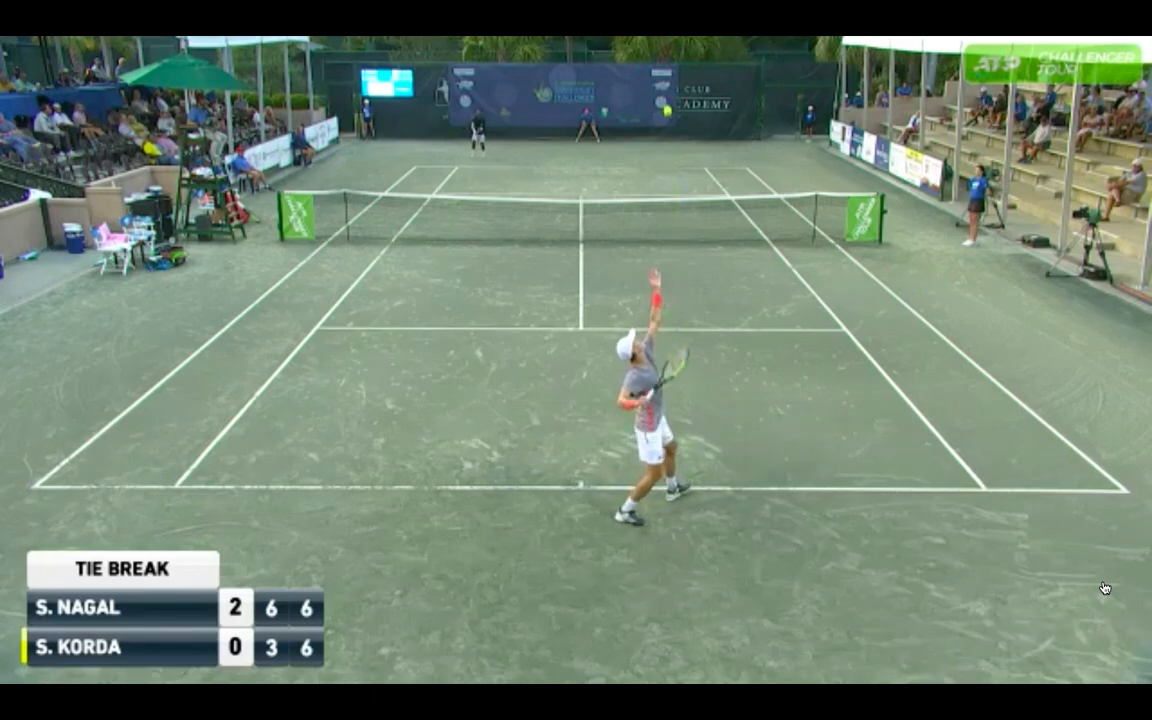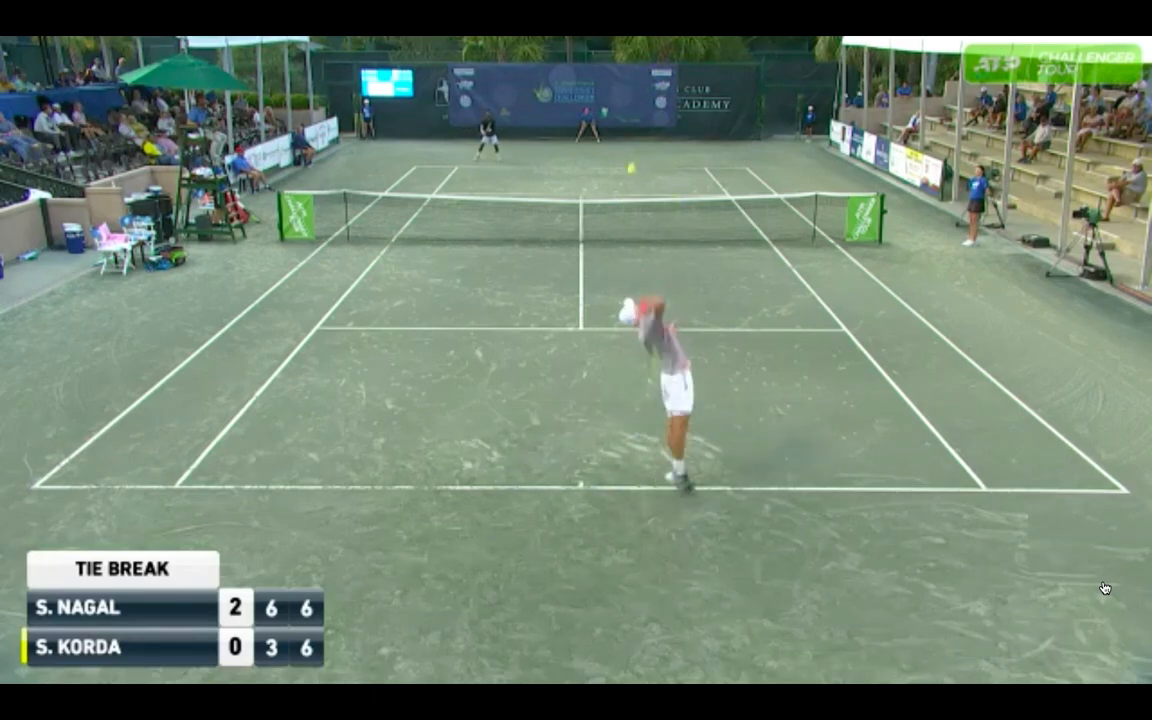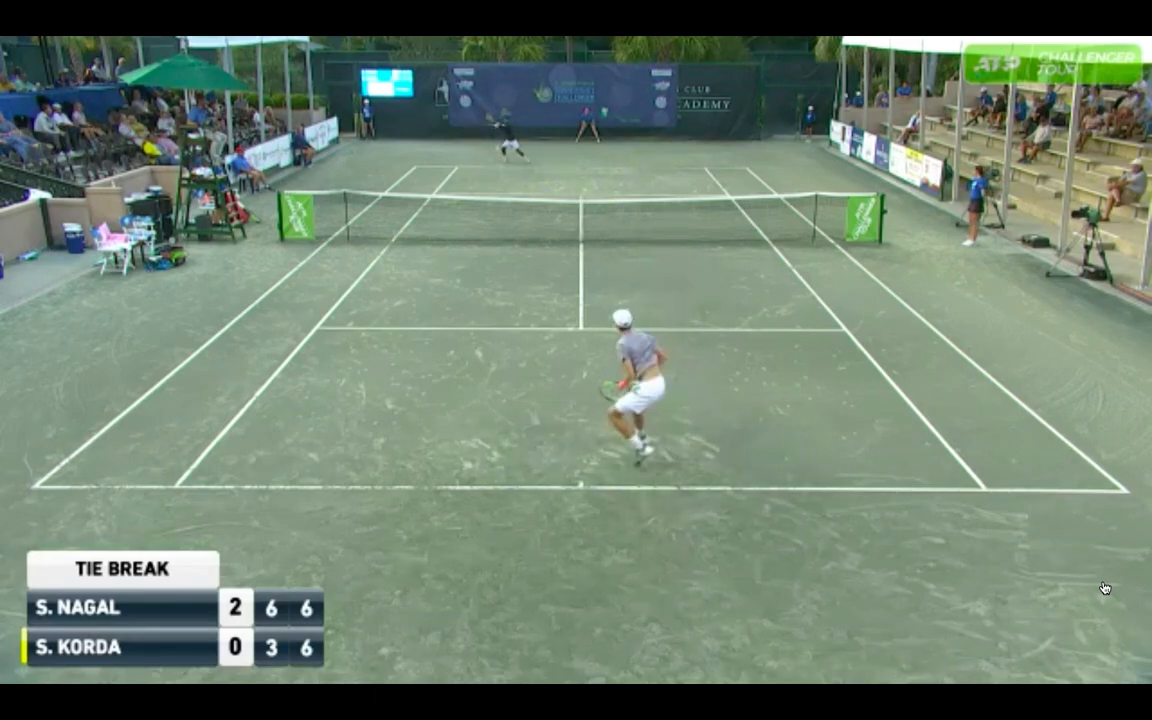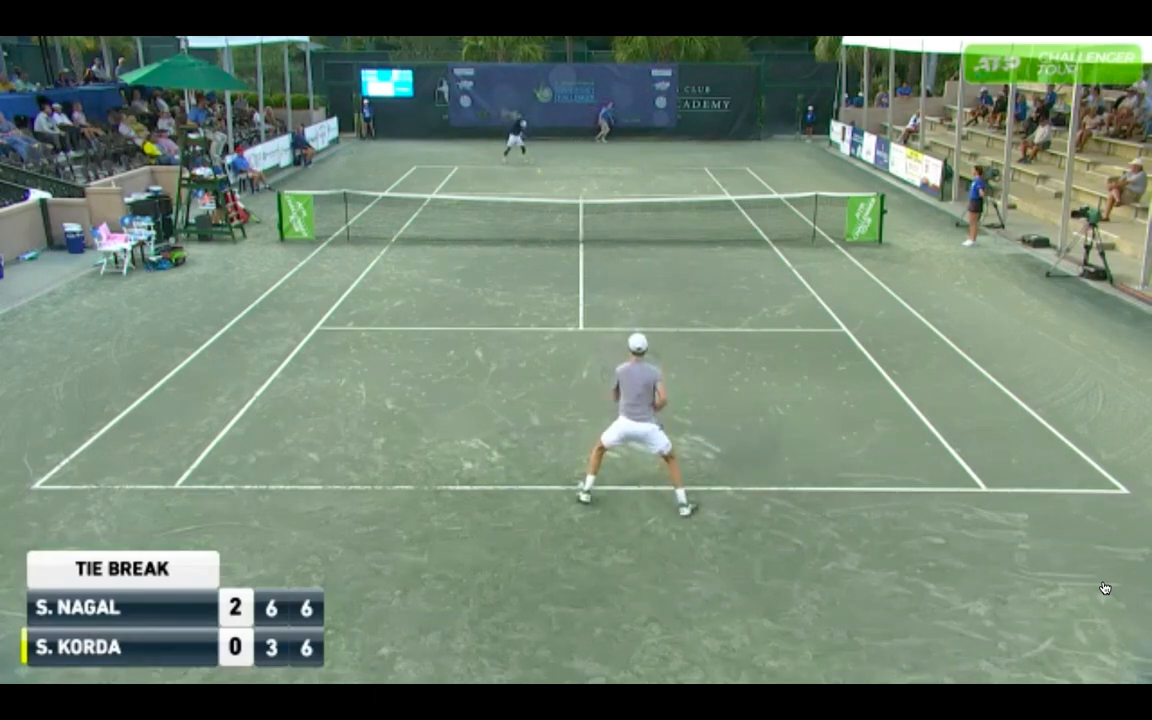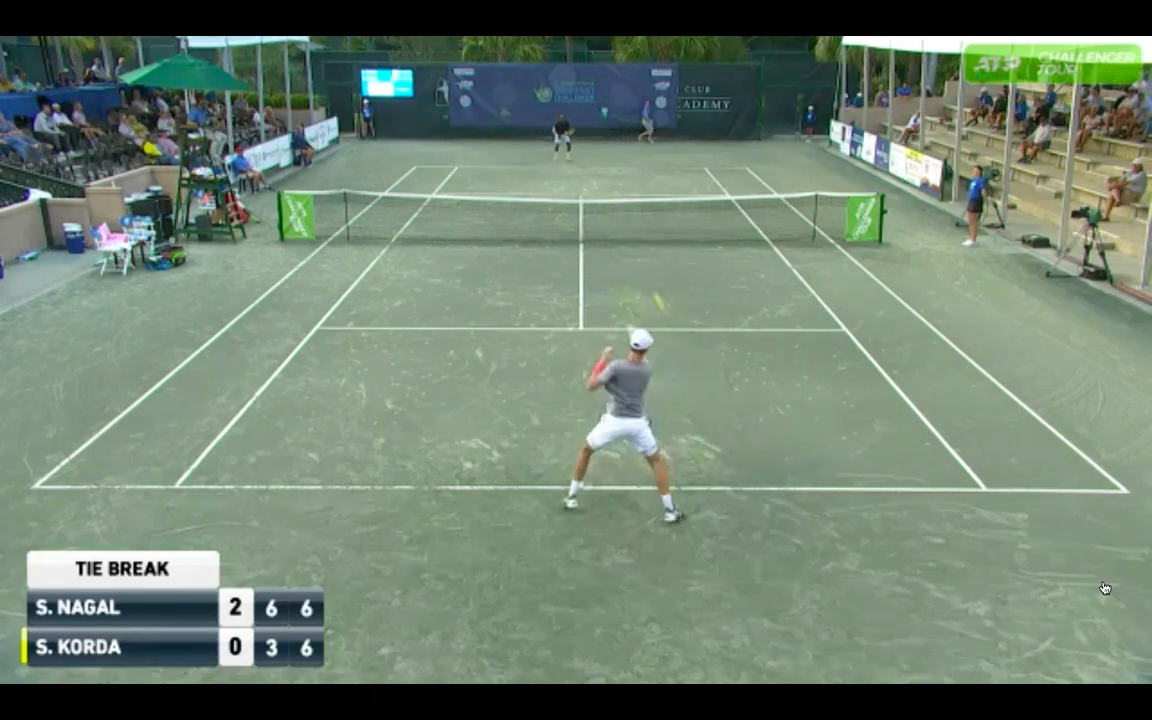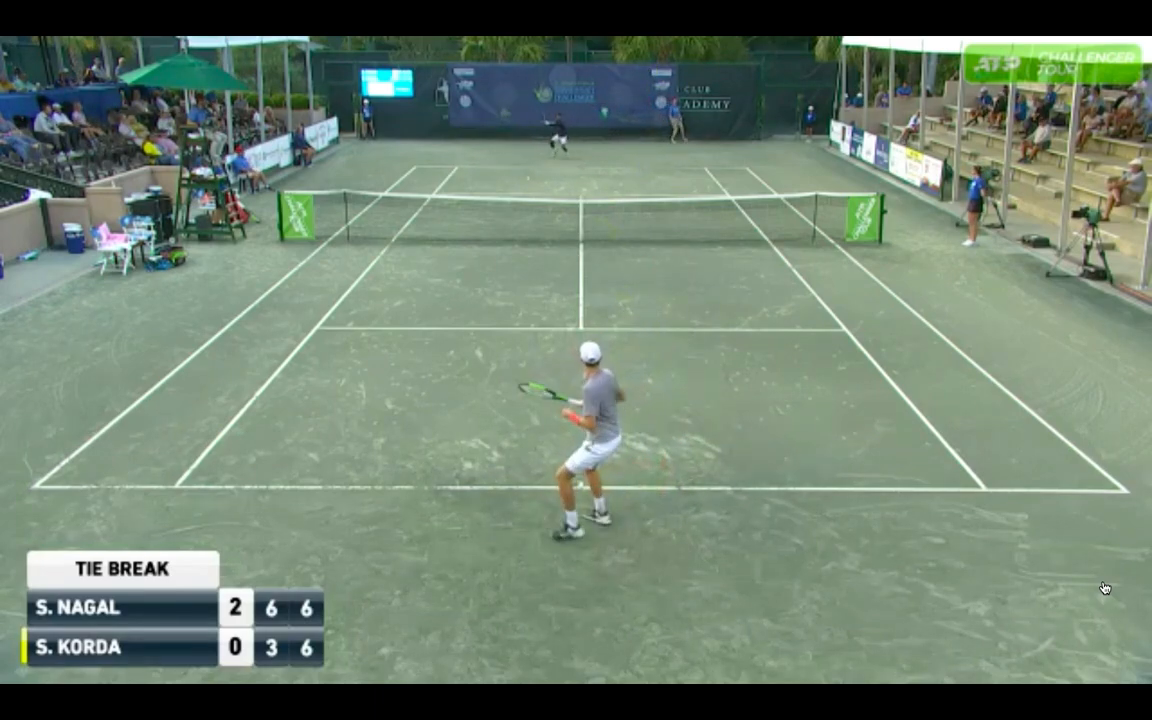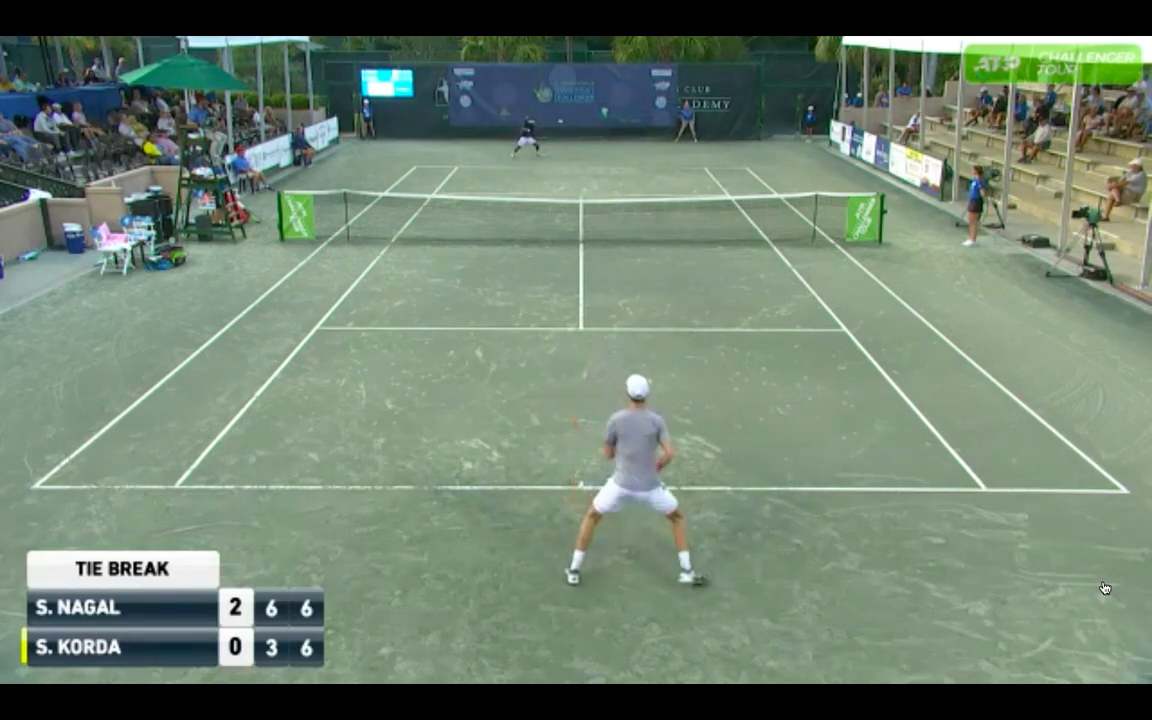
dt=0.7s
person 1, frame 1
left shoulder: (646, 352)
right shoulder: (634, 376)
left elbow: (655, 321)
right elbow: (620, 401)
left wrist: (656, 291)
right wrist: (636, 403)
left hip: (658, 420)
right hip: (648, 427)
left knee: (671, 449)
right knee: (653, 474)
left ankle: (673, 488)
right ankle: (625, 511)
person 1, frame 2
left shoulder: (647, 329)
right shoulder: (651, 326)
right elbow: (659, 304)
left wrist: (664, 326)
left hip: (668, 377)
right hip: (678, 376)
left knee: (673, 424)
right knee: (680, 424)
left ankle: (677, 472)
right ankle: (679, 473)
person 1, frame 3
left shoulder: (622, 344)
right shoulder: (645, 336)
left elbow: (630, 374)
right elbow: (663, 357)
left wrist: (623, 384)
left hip: (648, 389)
right hip: (660, 384)
left knee: (614, 415)
right knee: (633, 405)
left ankle: (641, 448)
right ankle: (641, 438)
person 1, frame 4
left shoulder: (620, 370)
right shoulder: (654, 371)
right elbow: (663, 400)
right wrist: (653, 410)
left hip: (625, 423)
right hip: (647, 426)
left knee: (599, 448)
right knee: (671, 458)
left ankle: (587, 490)
right ankle: (684, 504)
person 1, frame 5
left shoulder: (616, 366)
right shoulder: (647, 370)
left elbow: (590, 386)
left wrist: (602, 361)
left hip: (614, 421)
right hip: (637, 423)
left knee: (585, 451)
right knee: (657, 462)
left ankle: (572, 496)
right ankle: (669, 510)
person 1, frame 6
left shoulder: (590, 389)
right shoulder: (608, 374)
left elbow: (590, 425)
right elbow: (621, 397)
left wrist: (570, 415)
left hip: (601, 443)
right hip: (614, 437)
left knee: (562, 476)
right knee: (589, 467)
left ankle: (573, 527)
right ankle: (601, 513)
person 1, frame 7
left shoulder: (616, 419)
right shoulder: (655, 420)
left elbow: (608, 454)
right elbow: (669, 454)
right wrist: (657, 467)
left hip: (621, 484)
right hip: (649, 486)
left knee: (592, 517)
right knee: (677, 517)
left ankle: (574, 569)
right ankle: (687, 571)
